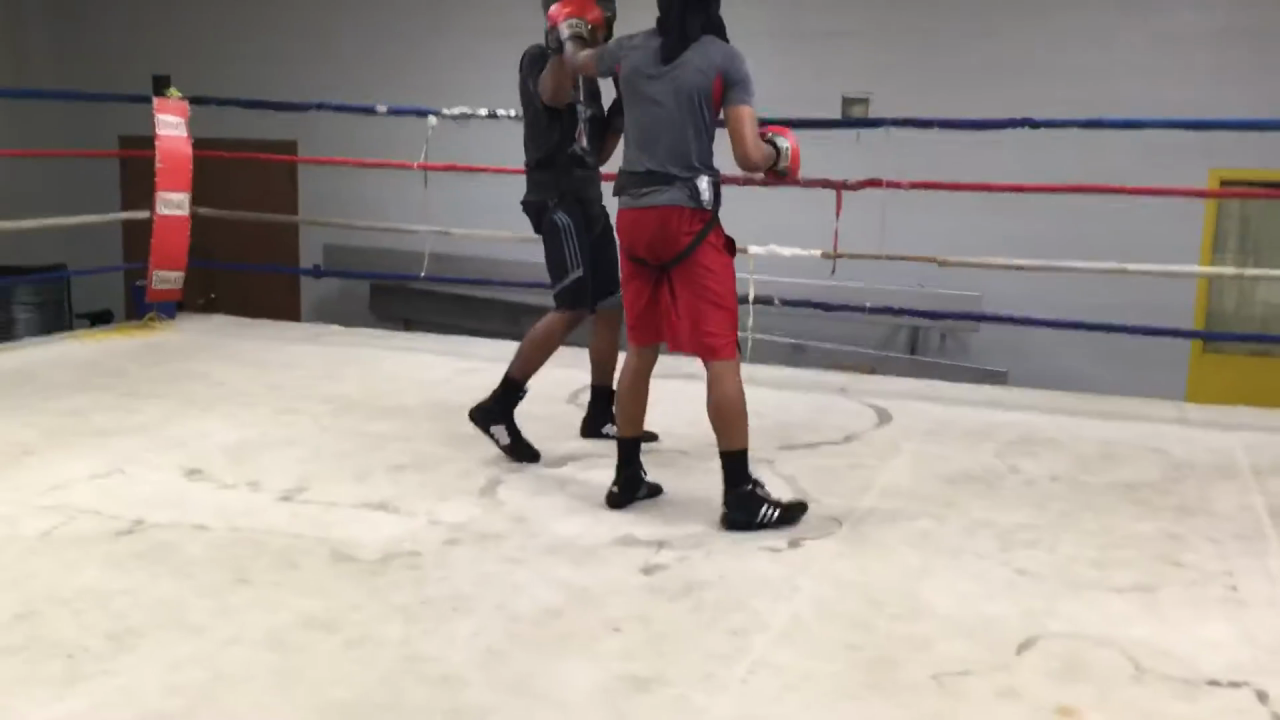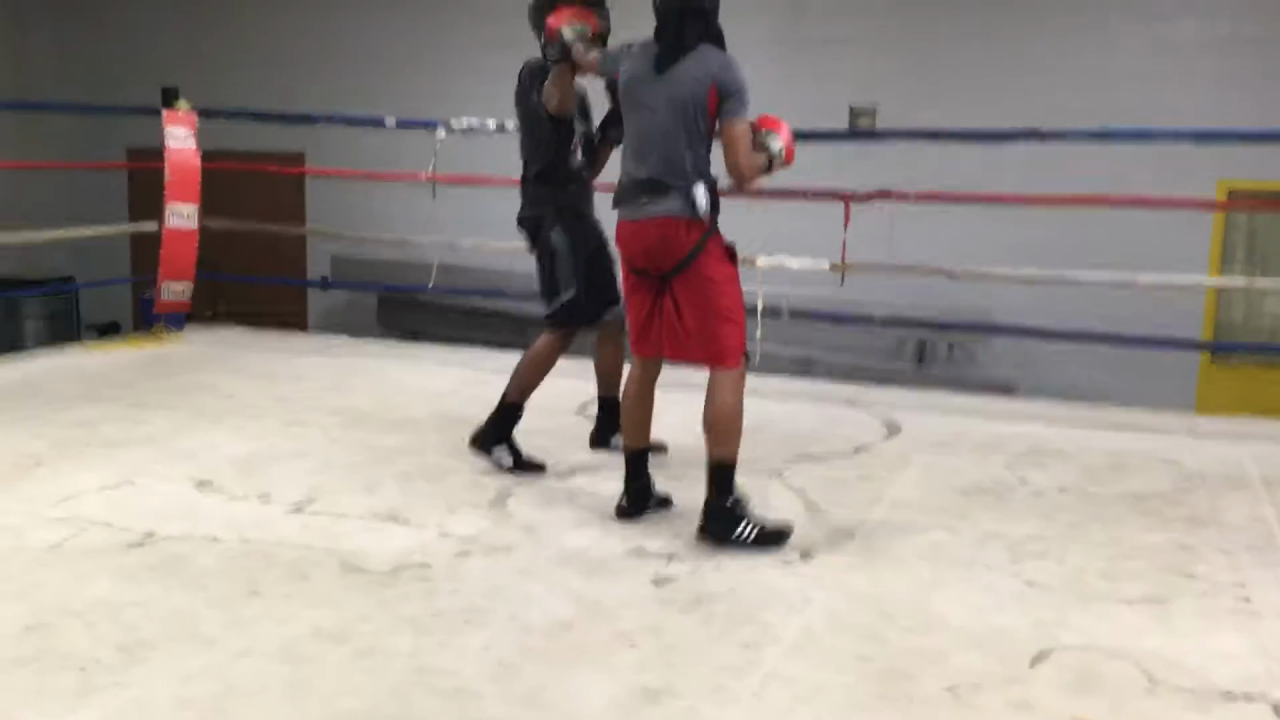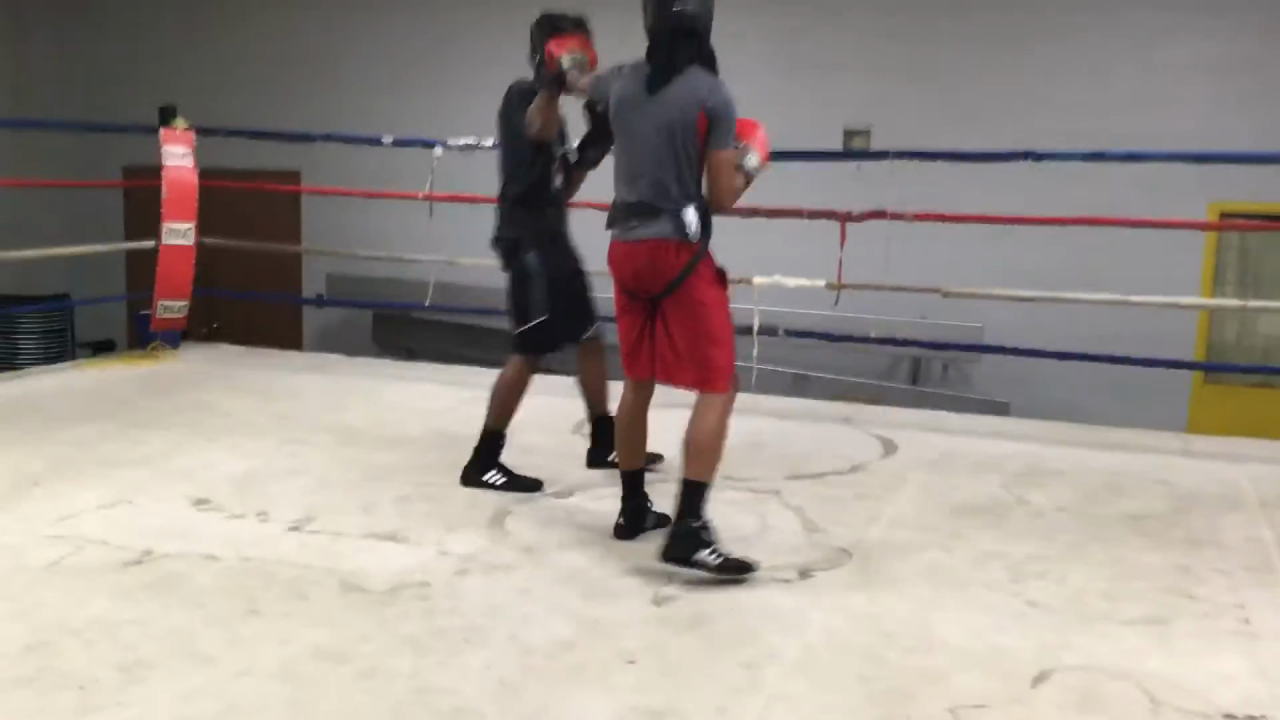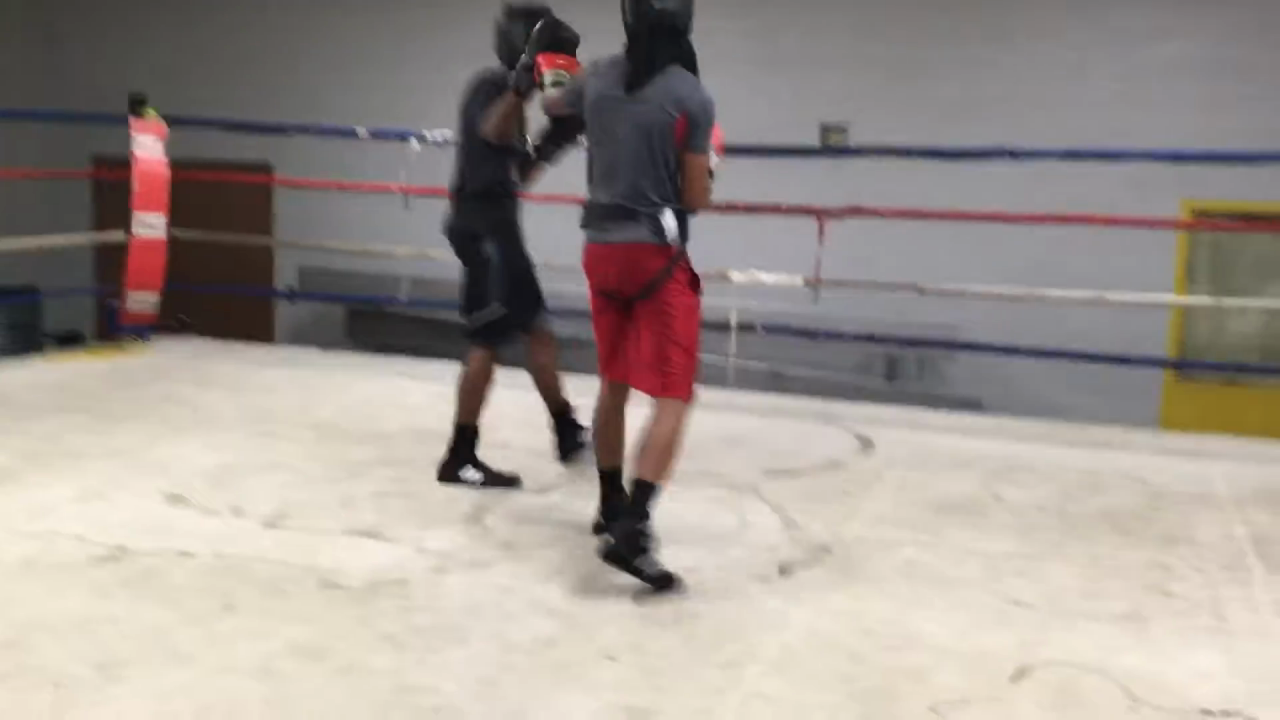
dt=0.1s
person 1, frame 1
left shoulder: (628, 51)
right shoulder: (723, 61)
left elbow: (578, 61)
right elbow: (750, 156)
right wrist: (781, 153)
left hip: (634, 215)
right hip: (688, 217)
left knee: (641, 349)
right knee: (721, 357)
left ankle: (626, 475)
right ankle: (740, 494)
person 1, frame 2
left shoulder: (628, 60)
right shoulder: (721, 72)
left elbow: (585, 61)
right elbow: (741, 173)
right wrist: (772, 151)
left hip: (635, 226)
right hip: (687, 229)
left knee: (645, 362)
right knee: (727, 365)
left ankle: (636, 489)
right ankle: (722, 506)
person 1, frame 3
left shoulder: (620, 82)
right shoulder: (711, 95)
left elbow: (579, 86)
right elbow: (722, 198)
left wrist: (568, 68)
right wrist: (750, 163)
left hip: (627, 247)
right hip: (678, 250)
left knee: (638, 382)
right knee: (716, 388)
left ankle: (632, 505)
right ankle: (689, 528)
person 1, frame 4
left shoulder: (597, 77)
right shoulder: (691, 97)
left elbow: (555, 106)
right elbow: (695, 199)
left wrist: (558, 81)
right wrist: (707, 157)
left hip: (601, 248)
right hip: (655, 254)
left knee: (615, 383)
right knee: (672, 397)
left ankle: (615, 508)
right ankle: (629, 533)
person 2, frame 1
left shoulder: (588, 75)
right shoulder: (540, 57)
right elbow: (552, 97)
left wrist: (624, 107)
right wrist: (561, 39)
left hip: (588, 196)
right hip: (553, 196)
left knee: (609, 308)
right knee: (571, 308)
left ankle: (600, 414)
right ankle: (498, 407)
person 2, frame 2
left shoulder: (577, 90)
right shoulder: (537, 72)
right elbow: (556, 106)
left wrist: (617, 121)
right wrist: (563, 52)
left hip: (578, 212)
right hip: (552, 212)
left knee: (610, 320)
right knee: (563, 327)
left ankle: (610, 426)
right ankle: (494, 430)
person 2, frame 3
left shoulder: (551, 110)
right shoulder: (524, 93)
right elbow: (539, 131)
left wrist: (596, 145)
right wrist: (553, 77)
left hip: (550, 234)
right hip: (527, 235)
left knee: (589, 340)
right knee: (530, 350)
left ankle: (604, 444)
right ankle: (483, 460)
person 2, frame 4
left shoulder: (511, 92)
right shoulder: (492, 85)
right elbow: (494, 133)
left wrist: (554, 141)
right wrist: (528, 74)
left hip: (499, 225)
right hip: (481, 224)
left knee: (536, 328)
right knee: (489, 341)
left ankle: (567, 430)
right ankle: (459, 457)
